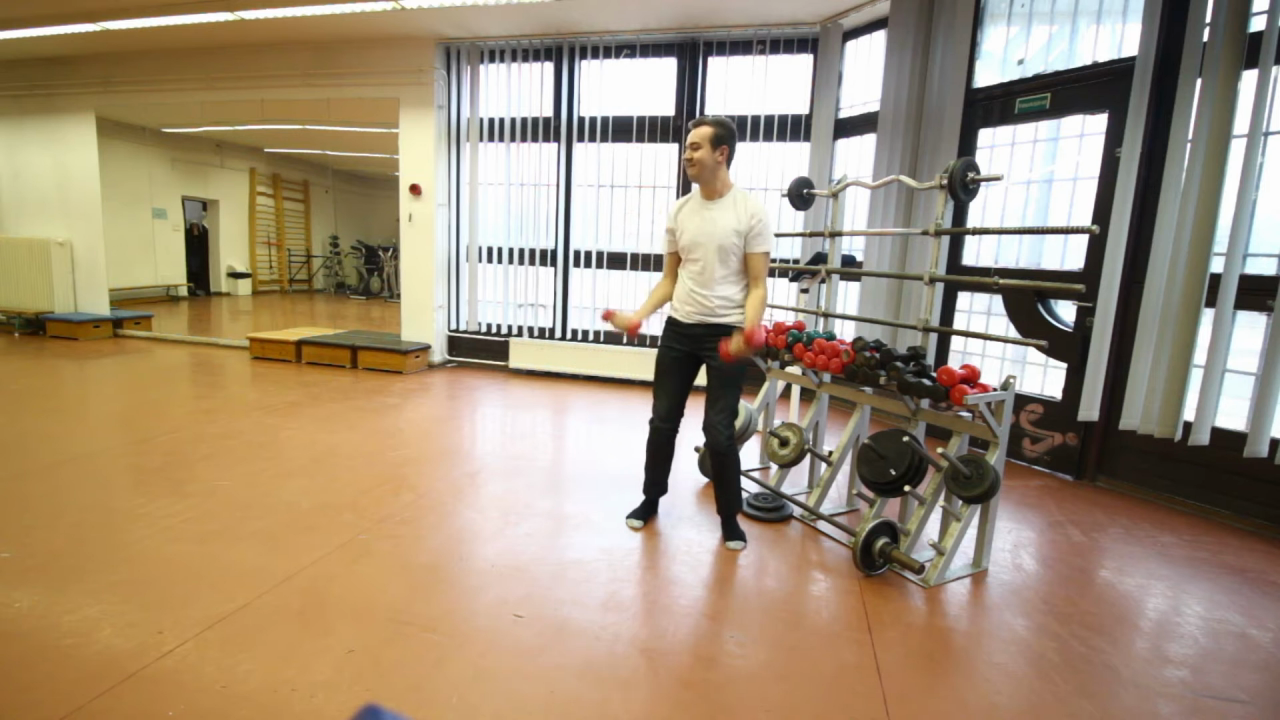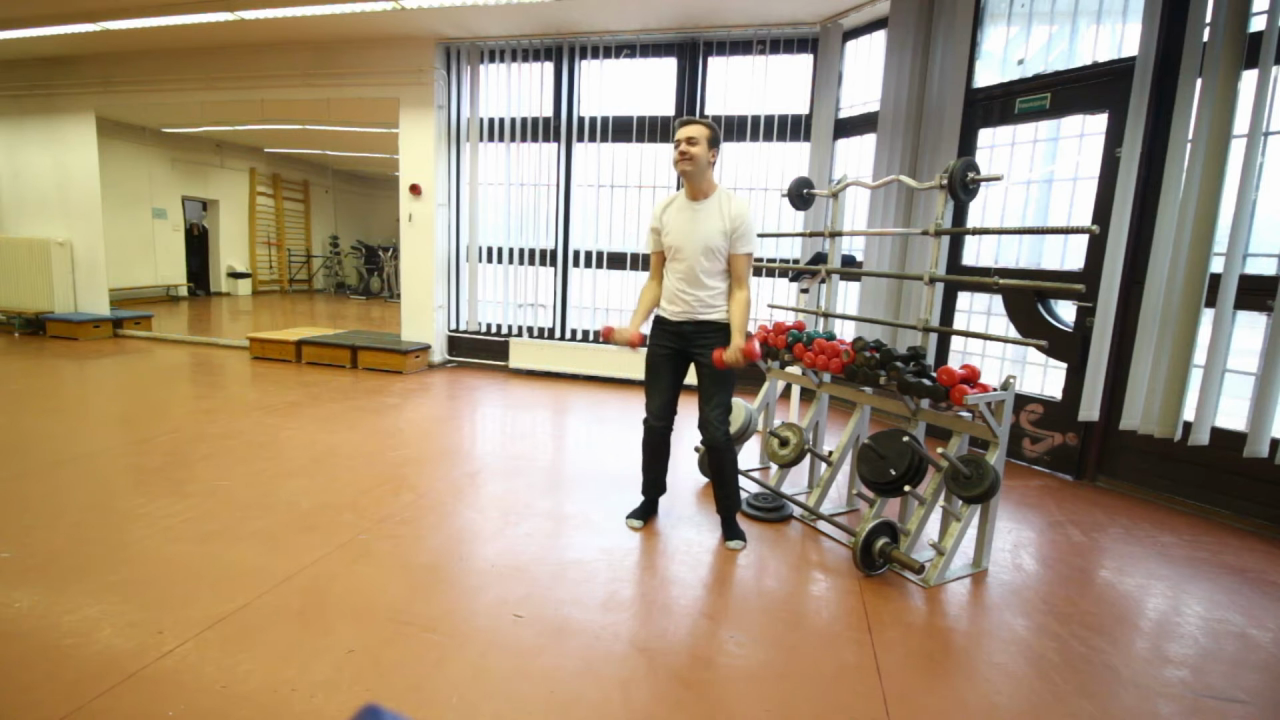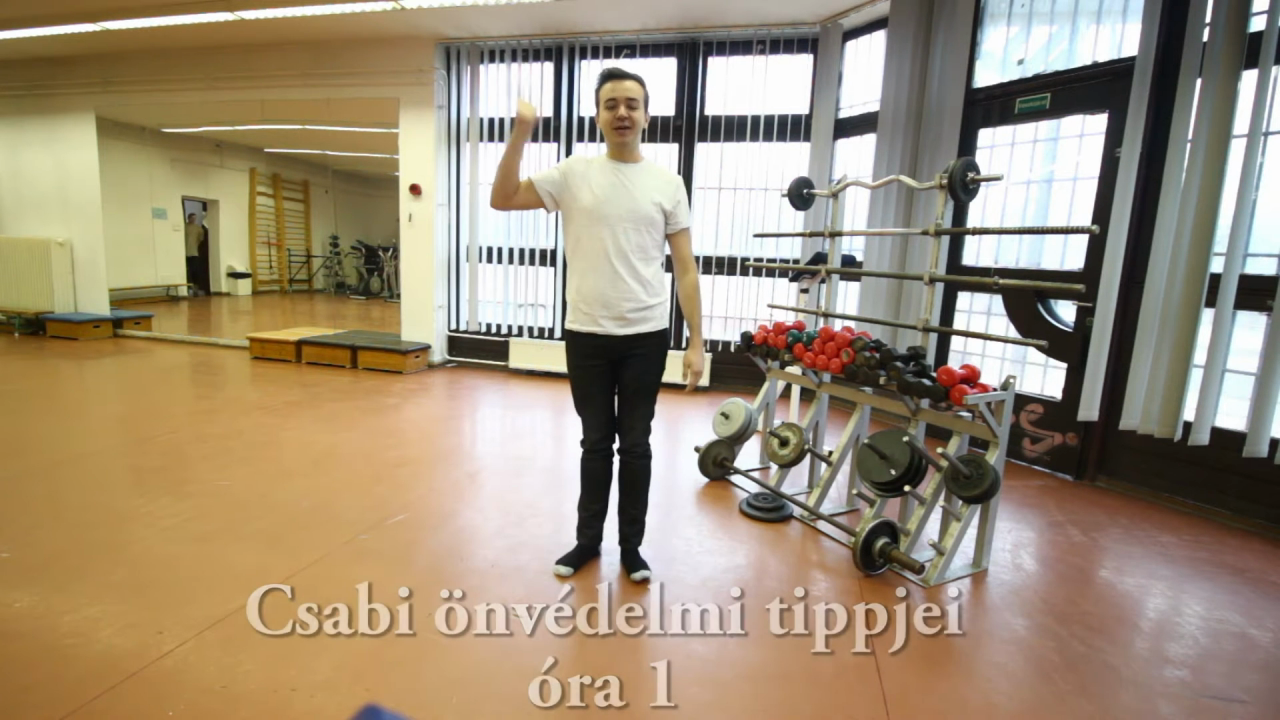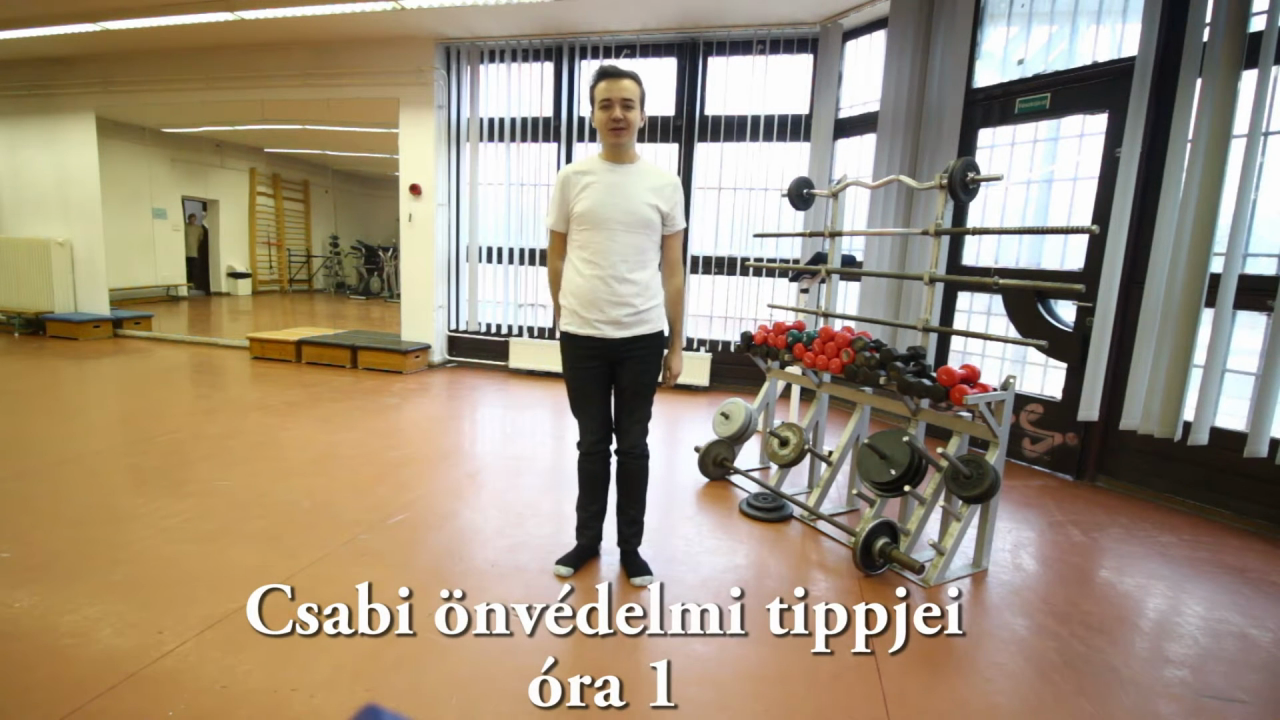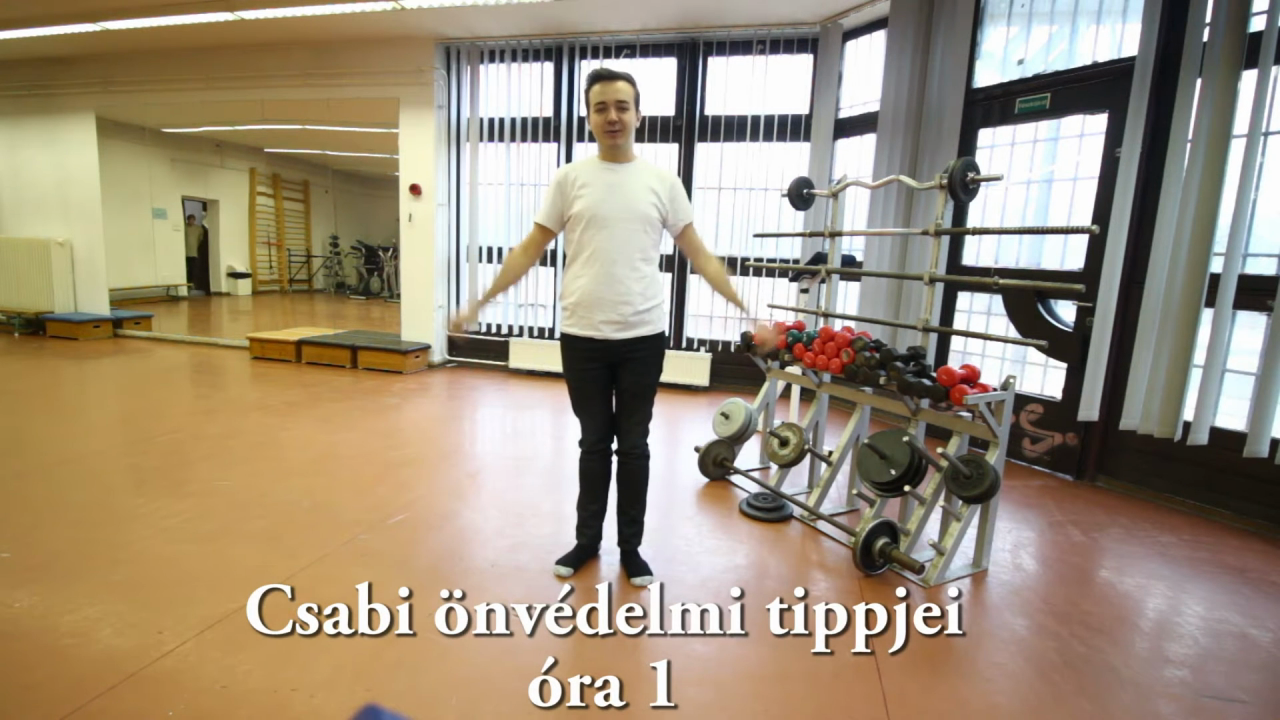
dt=1s
person 1, frame 1
left shoulder: (750, 212)
right shoulder: (680, 210)
left elbow: (759, 287)
right elbow: (671, 279)
left wrist: (748, 332)
right wrist: (640, 314)
left hip: (725, 333)
right hip: (679, 329)
left knee: (718, 431)
right knee: (663, 420)
left ankle: (730, 518)
right ankle: (651, 498)
person 1, frame 2
left shoulder: (734, 211)
right shoulder: (664, 211)
left elbow: (739, 285)
right elbow: (656, 278)
left wrist: (737, 338)
right wrist: (635, 323)
left hip: (712, 330)
right hip: (668, 327)
left knee: (714, 428)
right knee: (657, 420)
left ankle: (729, 516)
right ankle: (650, 499)
person 1, frame 3
left shoulder: (667, 183)
right shoulder: (574, 173)
left elbow: (685, 269)
right elbow: (502, 199)
left wrist: (696, 344)
right wrist: (521, 132)
left hip: (645, 336)
right hip: (586, 334)
left knee: (635, 443)
right knee: (595, 441)
left ankle: (631, 546)
right ankle: (587, 539)
person 1, frame 4
left shoulder: (665, 184)
right shoulder: (573, 179)
left elbow: (673, 270)
right elbow: (556, 259)
left wrist: (676, 345)
right wrist: (560, 322)
left hip: (642, 338)
right hip: (582, 337)
left knee: (632, 445)
right knee: (592, 443)
left ankle: (630, 547)
right ankle: (587, 540)
person 1, frame 5
left shoulder: (662, 182)
right shoulder: (569, 179)
left elbow: (698, 256)
right elbow: (530, 249)
left wrist: (747, 311)
right wrist: (478, 303)
left hip: (642, 337)
right hip: (582, 336)
left knee: (633, 445)
right knee: (594, 443)
left ankle: (630, 546)
right ankle: (587, 540)
